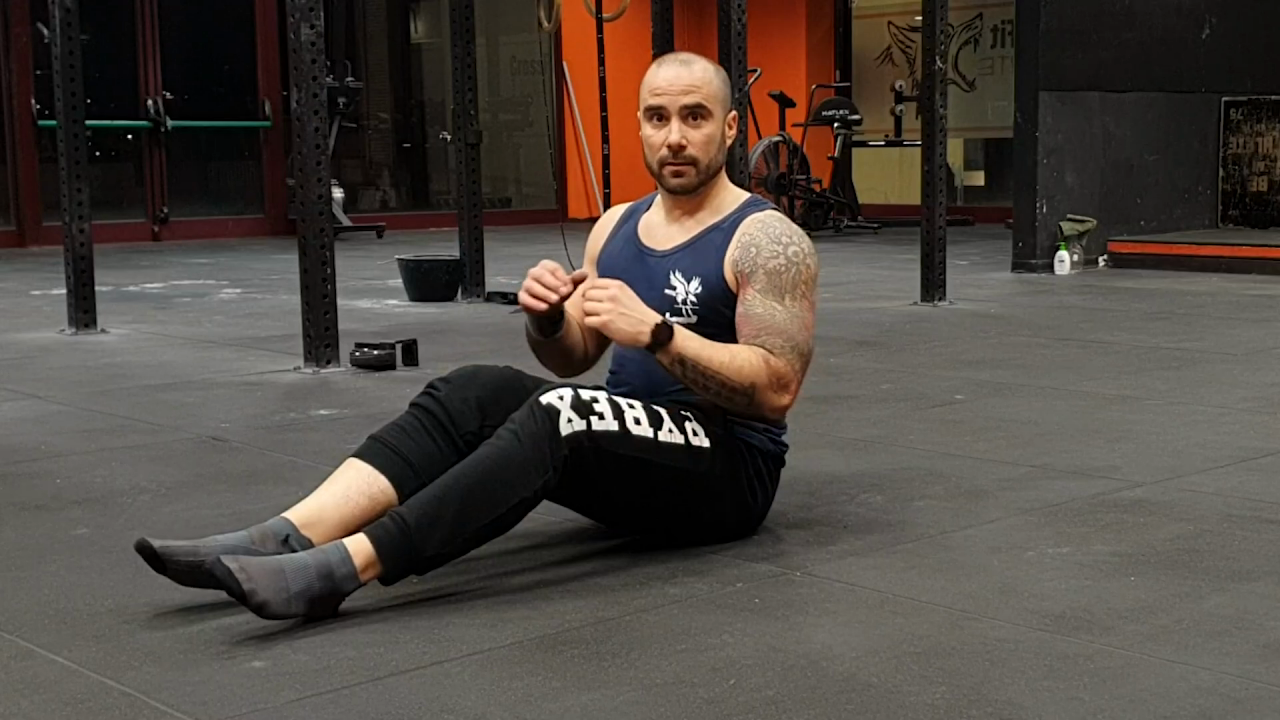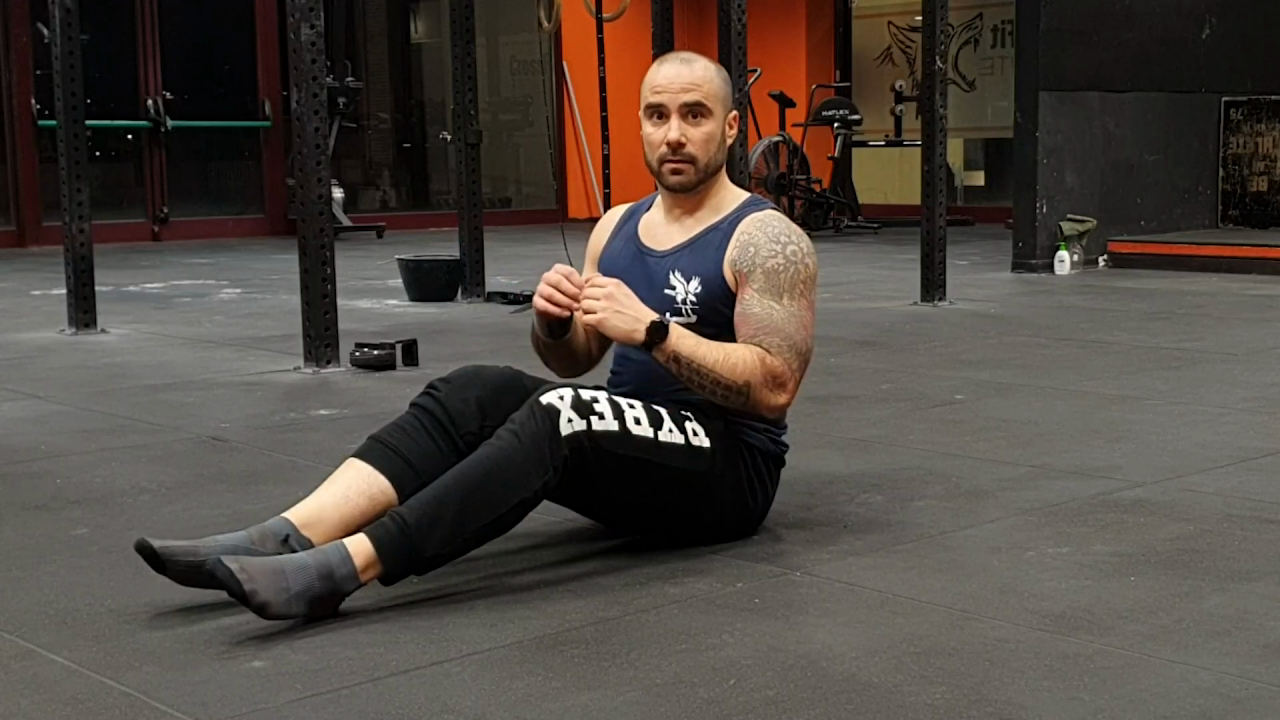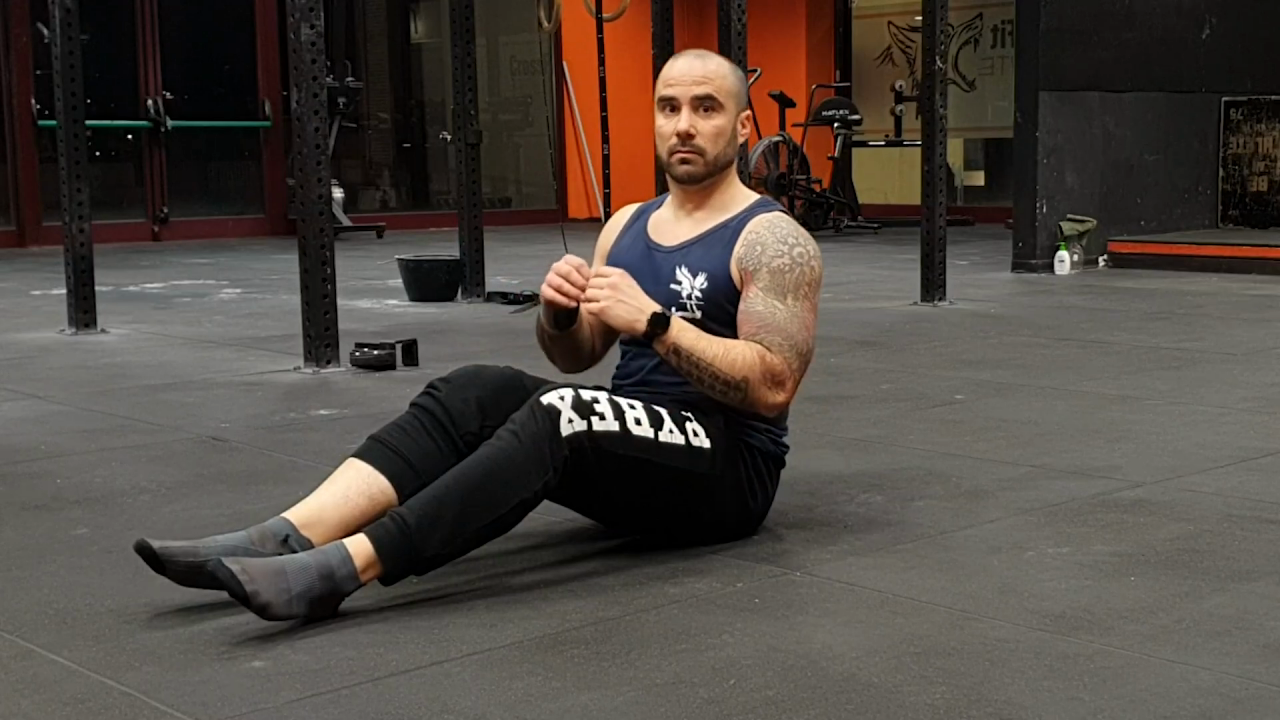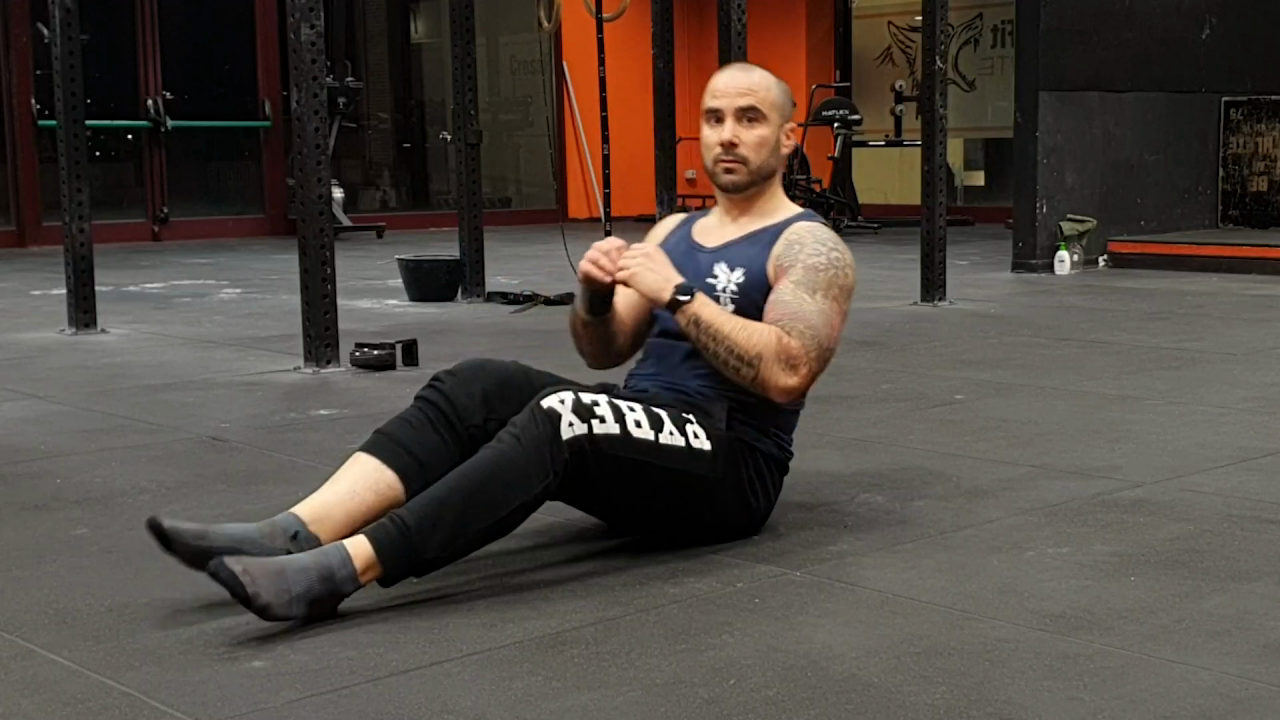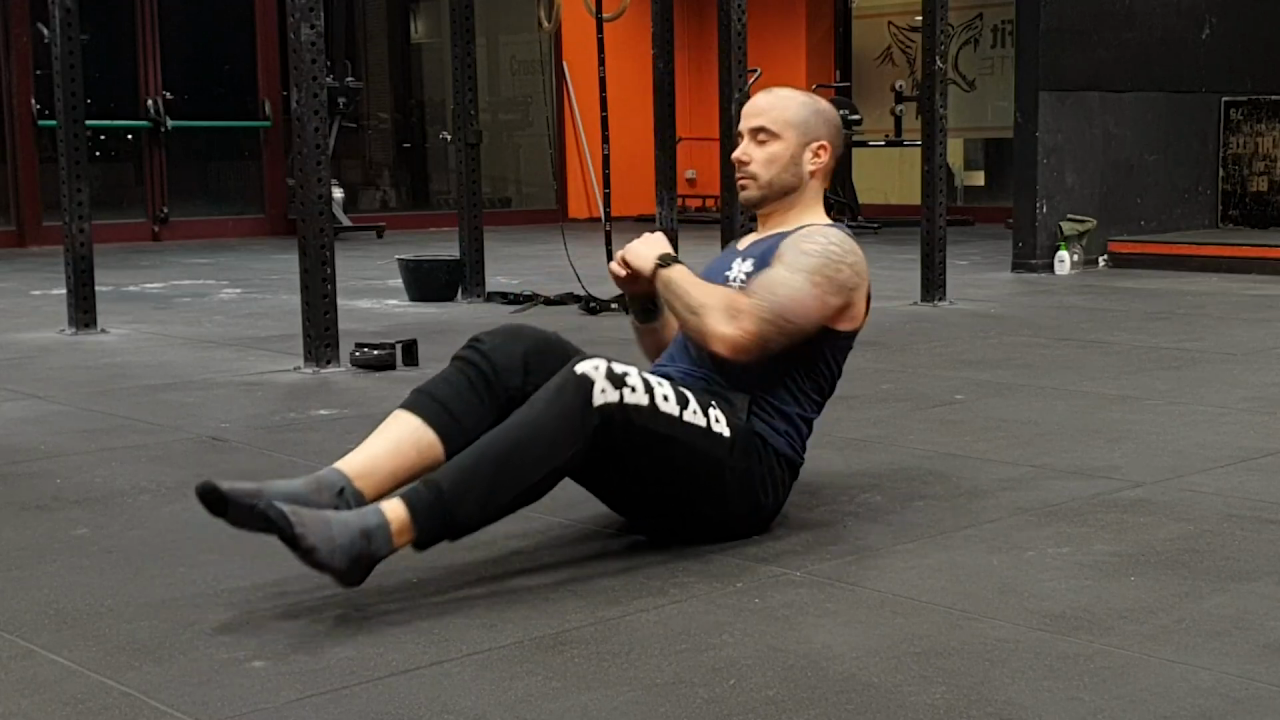
dt=0.3s
person 1, frame 1
left shoulder: (767, 240)
right shoulder: (617, 226)
left elbow: (776, 389)
right elbow: (570, 362)
left wrist: (653, 331)
right wrist: (545, 316)
left hip: (725, 472)
right hip: (628, 451)
left knee: (561, 417)
right knee: (476, 393)
left ankle: (341, 567)
right ankle: (283, 540)
person 1, frame 2
left shoulder: (766, 240)
right shoulder: (618, 227)
left elbow: (774, 389)
right elbow: (571, 363)
left wrist: (649, 329)
right wrist: (552, 318)
left hip: (726, 472)
right hip: (627, 449)
left knee: (562, 416)
right knee: (478, 393)
left ankle: (343, 568)
right ankle: (285, 539)
person 1, frame 3
left shoulder: (774, 241)
right shoulder: (629, 225)
left elbow: (770, 387)
right elbow: (575, 357)
left wrist: (651, 319)
right wrist: (560, 309)
left hip: (724, 472)
right hip: (629, 446)
left knee: (559, 418)
right knee: (476, 393)
left ankle: (341, 568)
right ankle: (281, 541)
person 1, frame 4
left shoulder: (810, 248)
right shoulder: (673, 232)
left elbow: (785, 375)
right elbow: (604, 351)
left wrist: (676, 294)
right wrist: (596, 293)
left hip: (729, 470)
right hip: (642, 437)
left knee: (562, 419)
right knee: (482, 387)
left ankle: (340, 570)
right ankle: (291, 535)
person 1, frame 5
left shoulder: (826, 253)
right shoulder: (747, 247)
left elbow: (730, 333)
right elbow: (667, 350)
left wrist: (663, 265)
right wrist: (646, 293)
left hip: (736, 473)
right hip: (664, 449)
left knee: (595, 386)
right knee: (515, 350)
left ankle: (374, 532)
right ankle: (332, 491)
